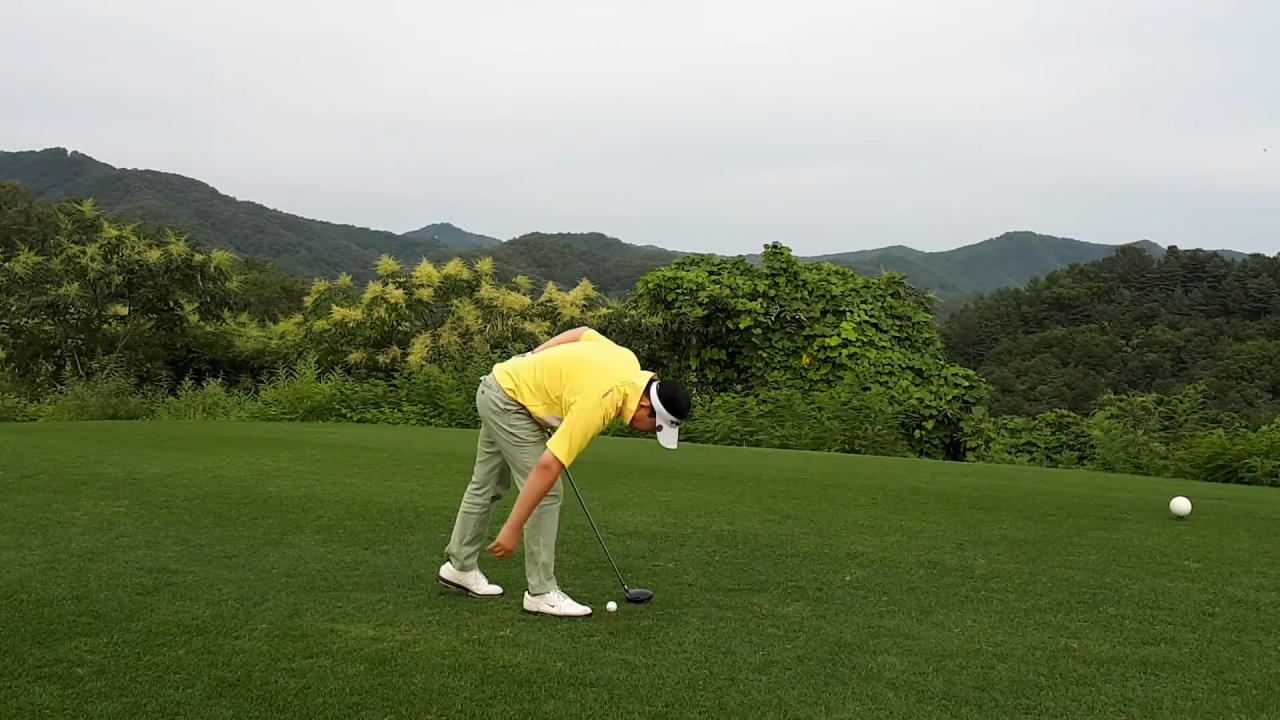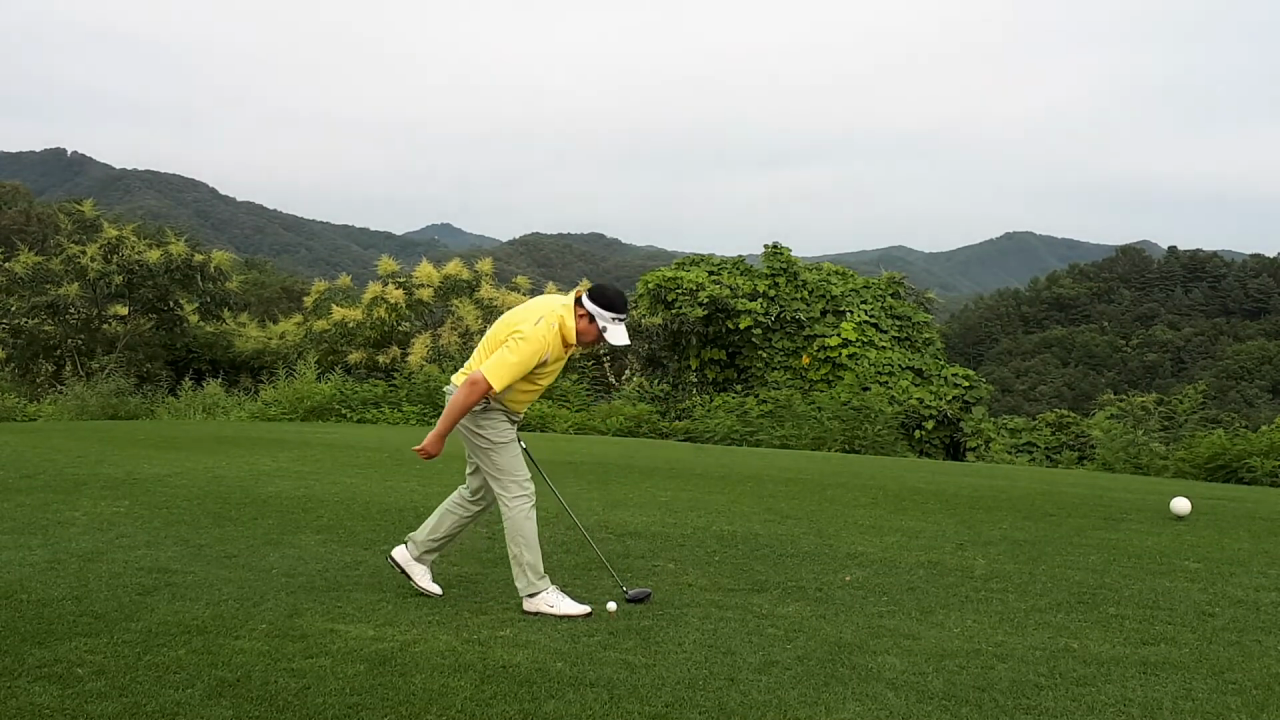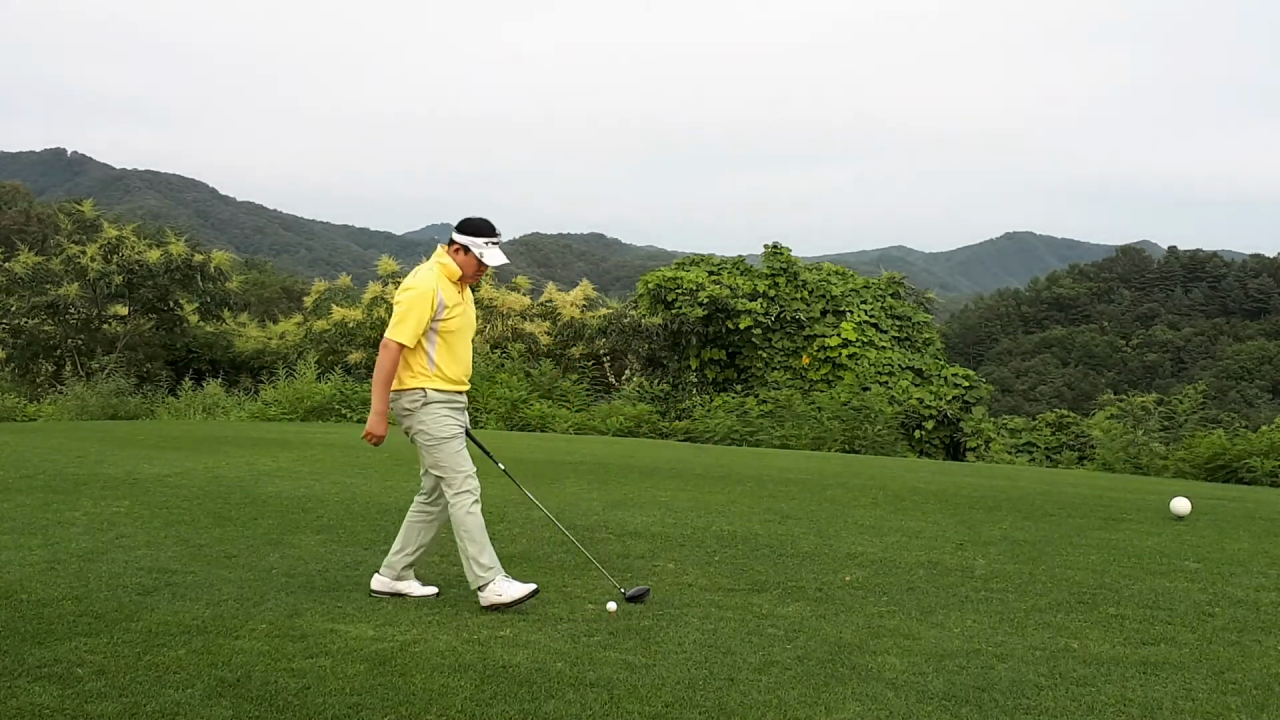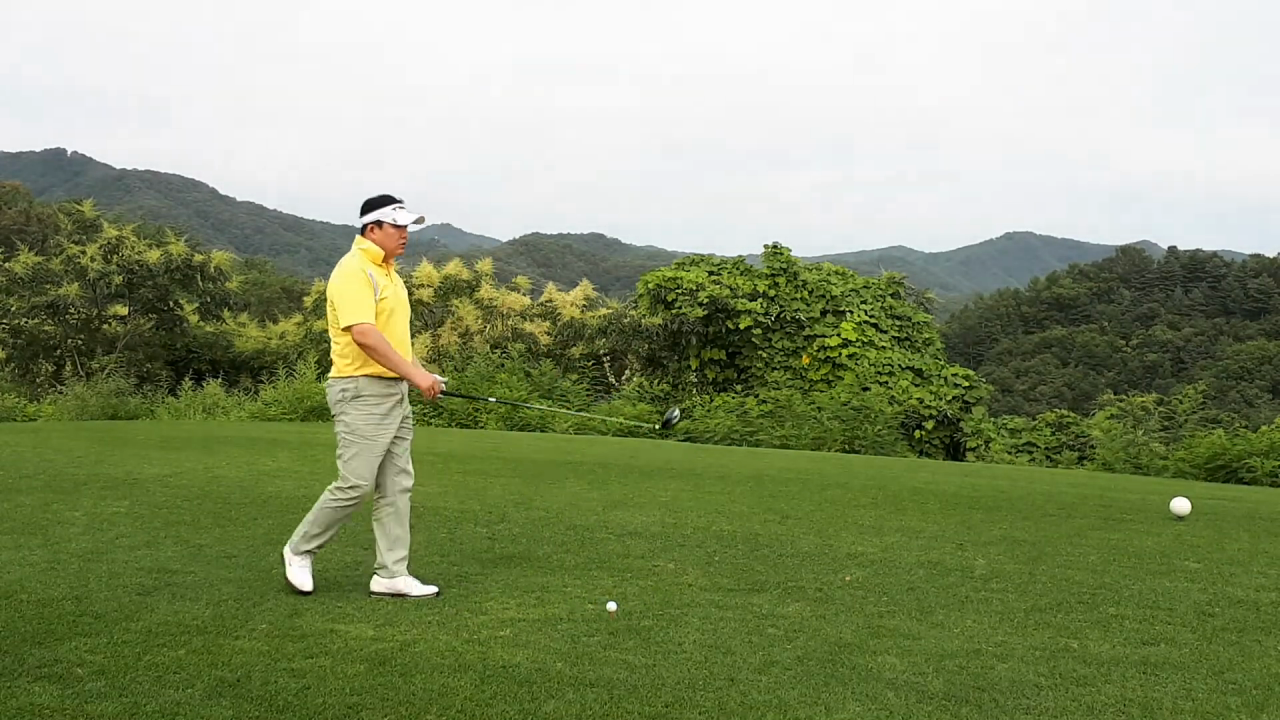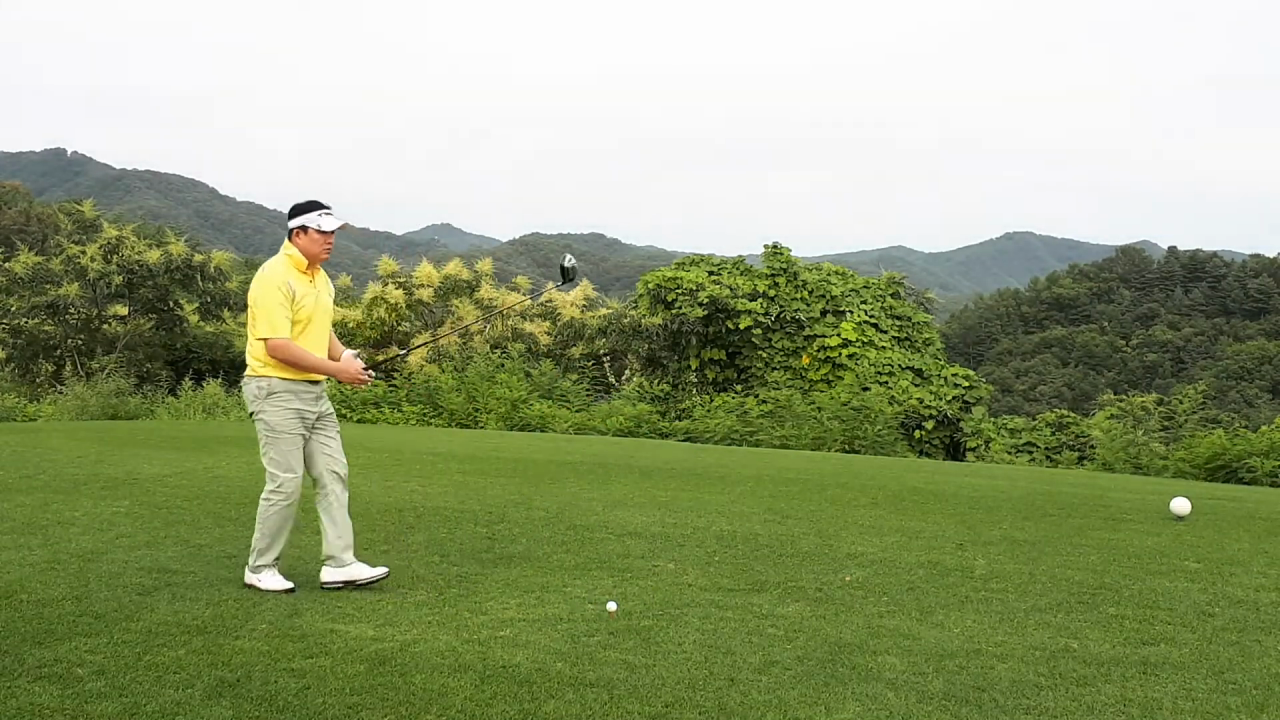
dt=0.4s
person 1, frame 1
left shoulder: (629, 366)
right shoulder: (598, 403)
left elbow: (582, 333)
right elbow: (547, 467)
left wrist: (534, 366)
right wrist: (513, 529)
left hip: (503, 387)
right hip: (507, 401)
left knee: (487, 484)
right knee: (546, 492)
left ankle: (459, 566)
right ankle: (542, 592)
person 1, frame 2
left shoulder: (563, 314)
right shoulder: (539, 335)
right elbow: (476, 383)
right wrist: (437, 436)
left hip: (495, 405)
right hip: (477, 406)
left knee: (479, 492)
right knee: (518, 494)
left ankle: (414, 551)
right ankle: (538, 593)
person 1, frame 3
left shoulder: (459, 286)
right shoulder: (424, 285)
right elbow: (390, 349)
left wrist: (459, 398)
right wrist: (378, 413)
left hip: (447, 401)
right hip: (424, 402)
left knee: (436, 494)
right knee: (463, 487)
left ankle: (393, 575)
right ankle: (489, 583)
person 1, frame 4
left shoulder: (388, 273)
right shoulder: (352, 271)
right elbow: (364, 335)
left wrist: (417, 373)
right wrist: (415, 375)
left hip: (394, 392)
right hip: (361, 392)
left knee: (398, 485)
right knee: (353, 485)
left ankle: (392, 573)
right ankle: (298, 551)
person 1, frame 5
left shoulder: (320, 278)
right shoulder: (275, 277)
right elbow: (277, 346)
left wrist: (348, 359)
right wrist: (334, 370)
left hip: (313, 391)
right hip: (277, 390)
left knee: (333, 474)
right knee: (285, 482)
left ankle: (339, 563)
right ankle: (261, 568)
